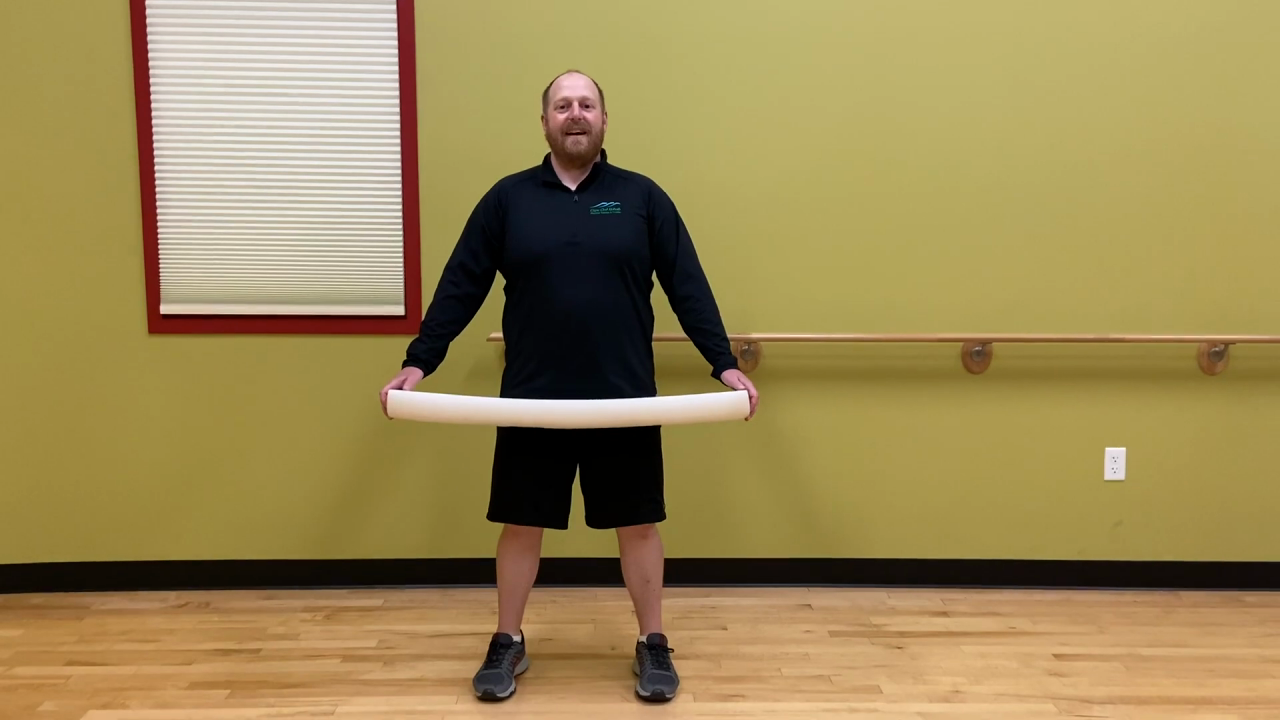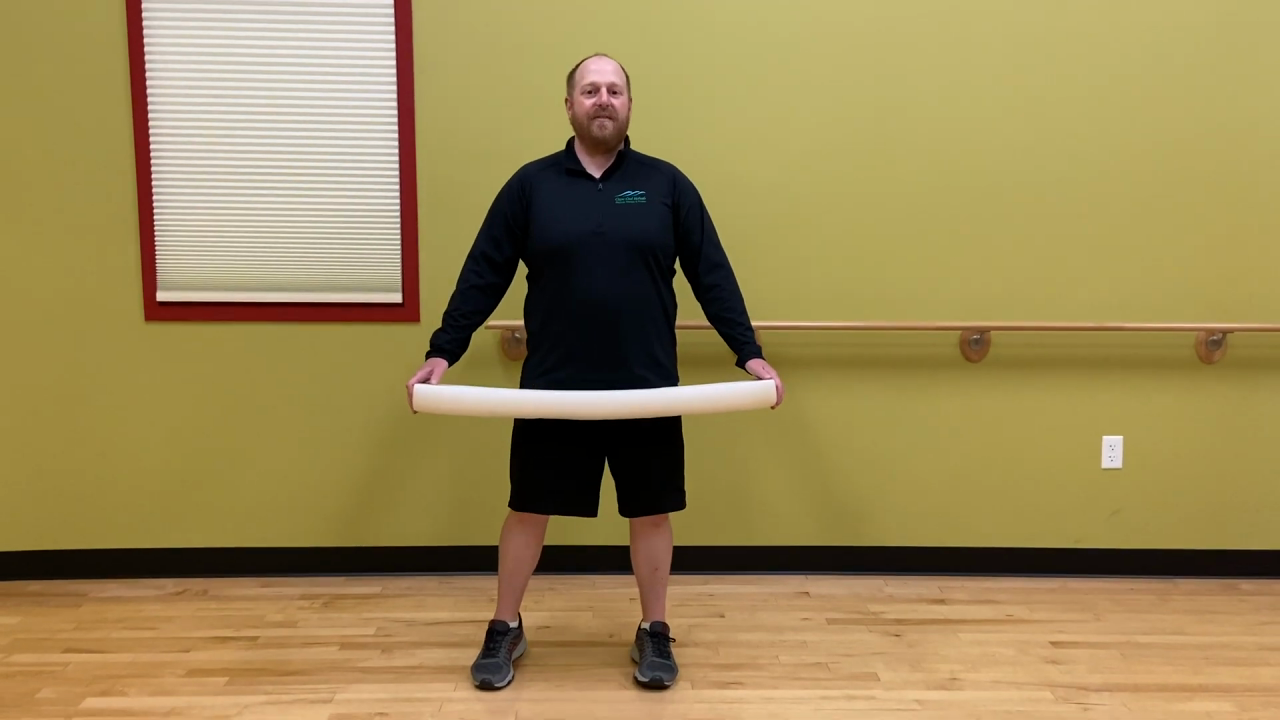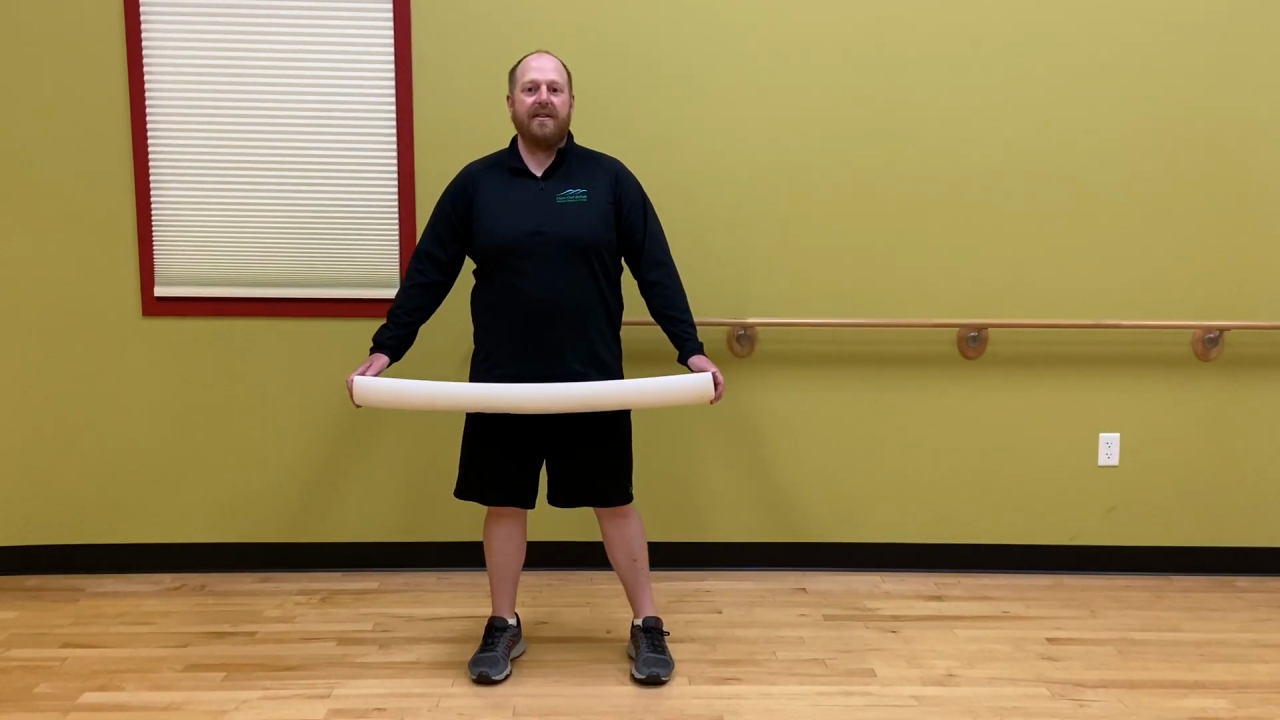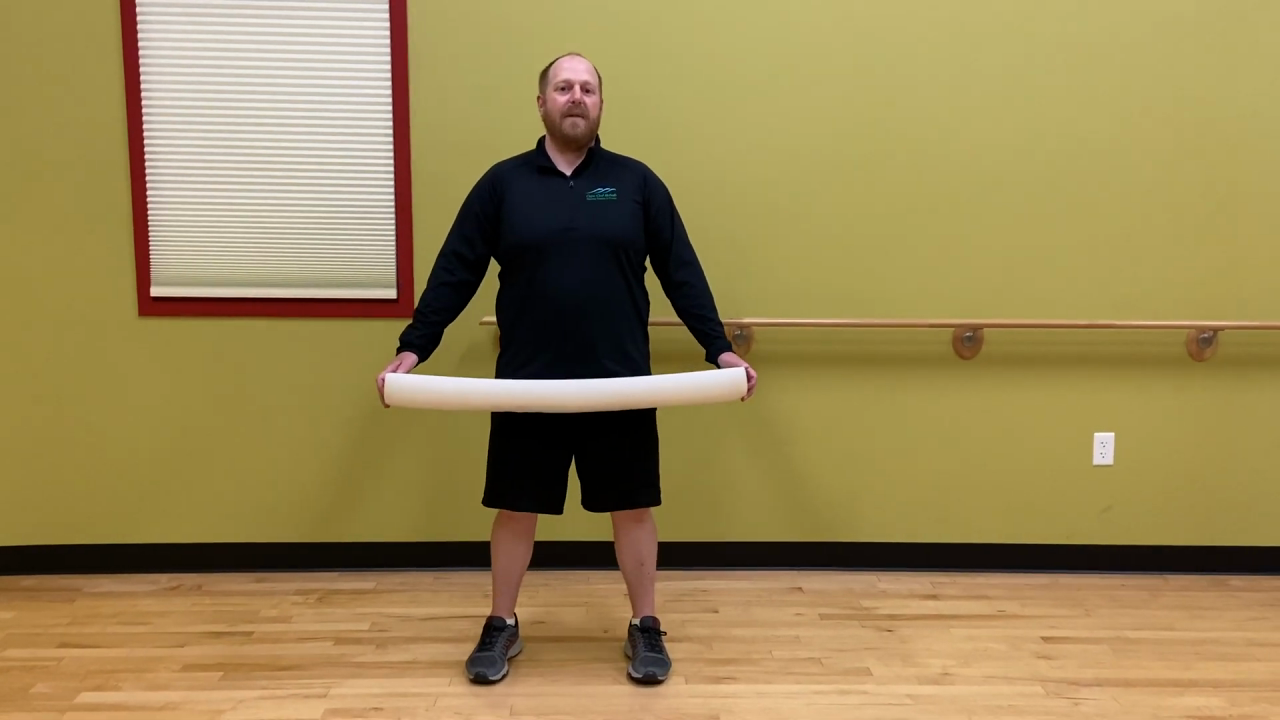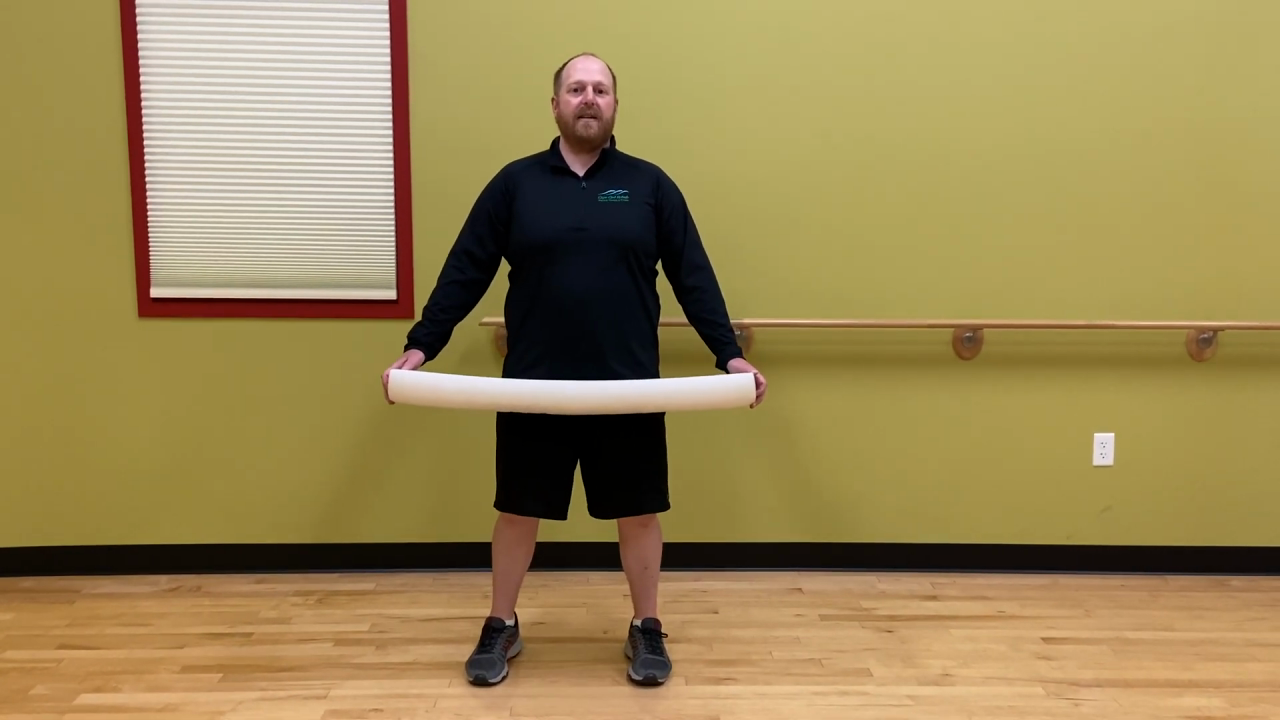
dt=1s
person 1, frame 1
left shoulder: (642, 197)
right shoulder: (506, 199)
left elbow: (687, 287)
right elbow: (460, 287)
left wrist: (723, 363)
right wrist: (418, 361)
left hip: (624, 400)
right hip: (531, 401)
left knee: (638, 524)
right knee: (520, 524)
left ankle: (653, 645)
right ankle: (507, 643)
person 1, frame 2
left shoulder: (666, 184)
right shoulder: (530, 185)
left elbow: (711, 275)
right elbow: (483, 275)
left wrist: (749, 353)
right wrist: (442, 352)
left hip: (645, 390)
right hip: (551, 391)
left knee: (651, 514)
right knee: (527, 511)
left ankle: (653, 632)
right ankle: (504, 629)
person 1, frame 3
left shoulder: (610, 179)
right shoulder: (476, 183)
left elbow: (655, 270)
right elbow: (429, 273)
left wrist: (691, 349)
right wrist: (385, 348)
left hip: (595, 384)
right hip: (502, 385)
left knee: (615, 503)
right knee: (504, 505)
left ankle: (647, 626)
right ankle: (504, 626)
person 1, frame 4
left shoulder: (636, 182)
right shoulder: (502, 183)
left elbow: (681, 272)
right elbow: (454, 273)
left wrist: (719, 348)
right wrist: (413, 347)
left hip: (620, 384)
right hip: (526, 386)
left knee: (632, 507)
right knee: (515, 509)
left ankle: (645, 628)
right ankle: (501, 626)
person 1, frame 5
left shoulder: (650, 185)
right shoulder: (516, 183)
left elbow: (693, 277)
right elbow: (465, 272)
left wrist: (729, 354)
right wrist: (421, 345)
left hip: (628, 388)
right hip: (533, 387)
left knee: (638, 513)
right knee: (518, 511)
left ankle: (646, 629)
right ankle: (500, 627)
